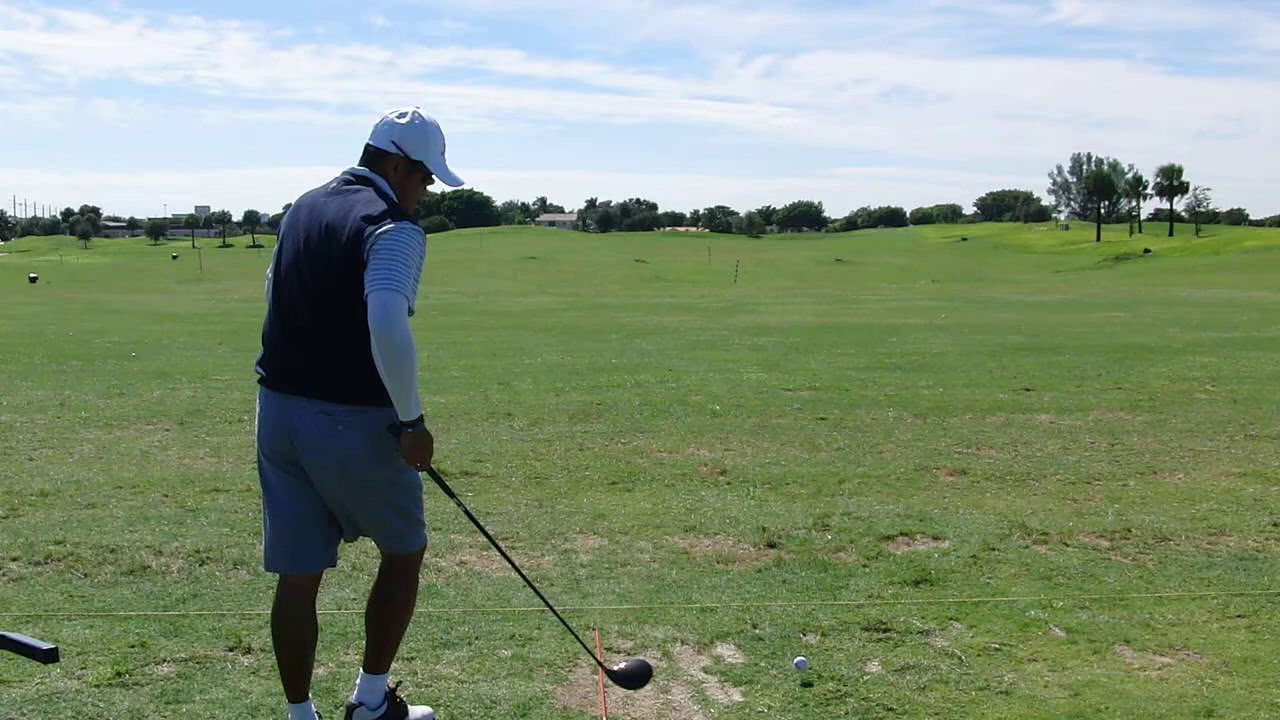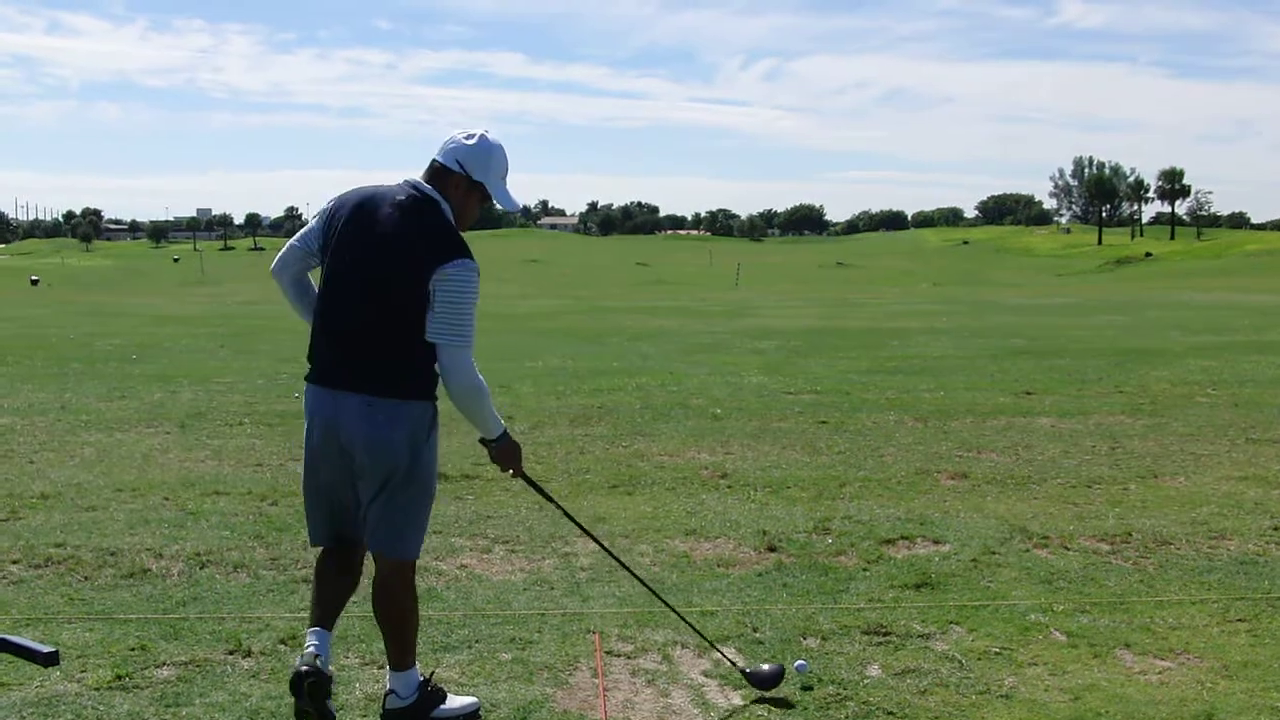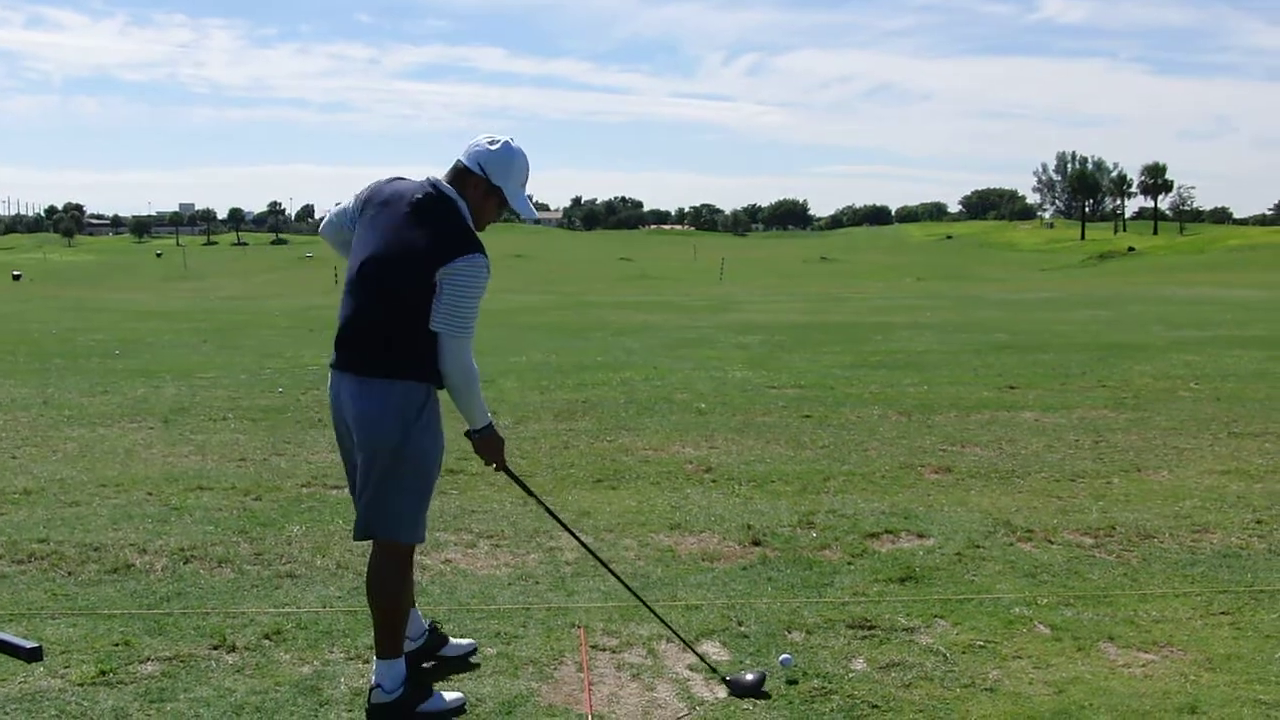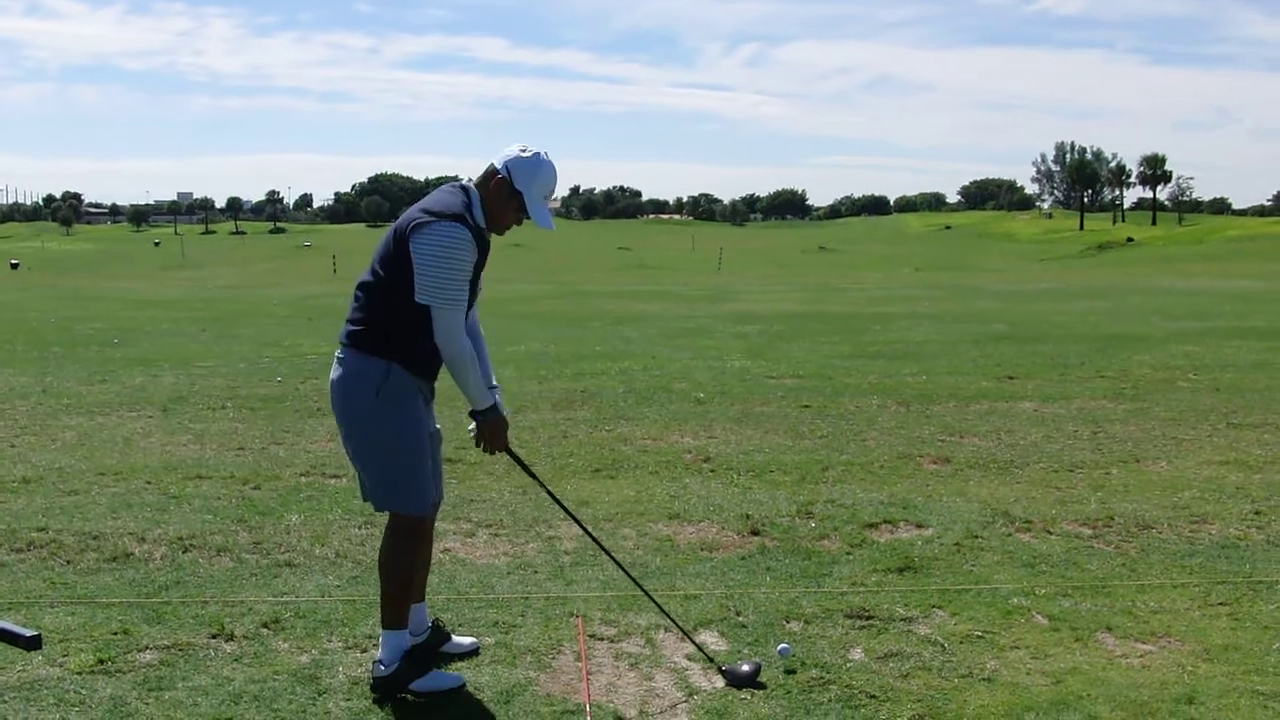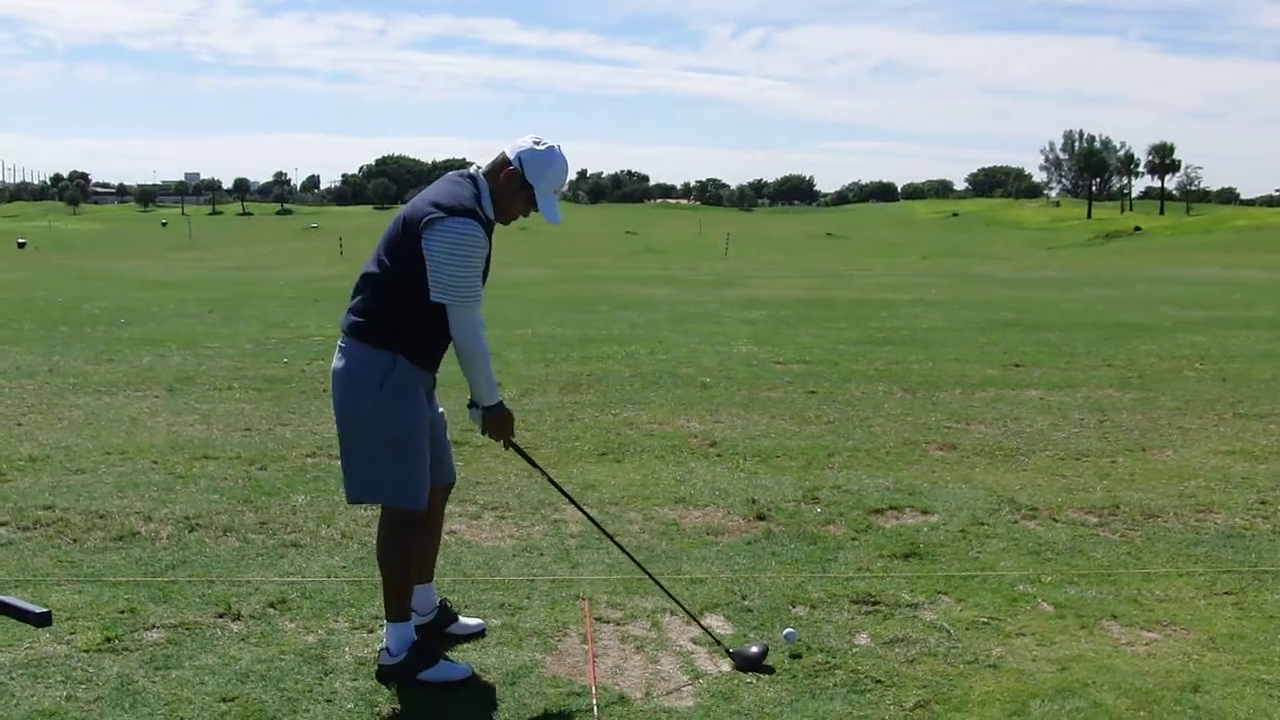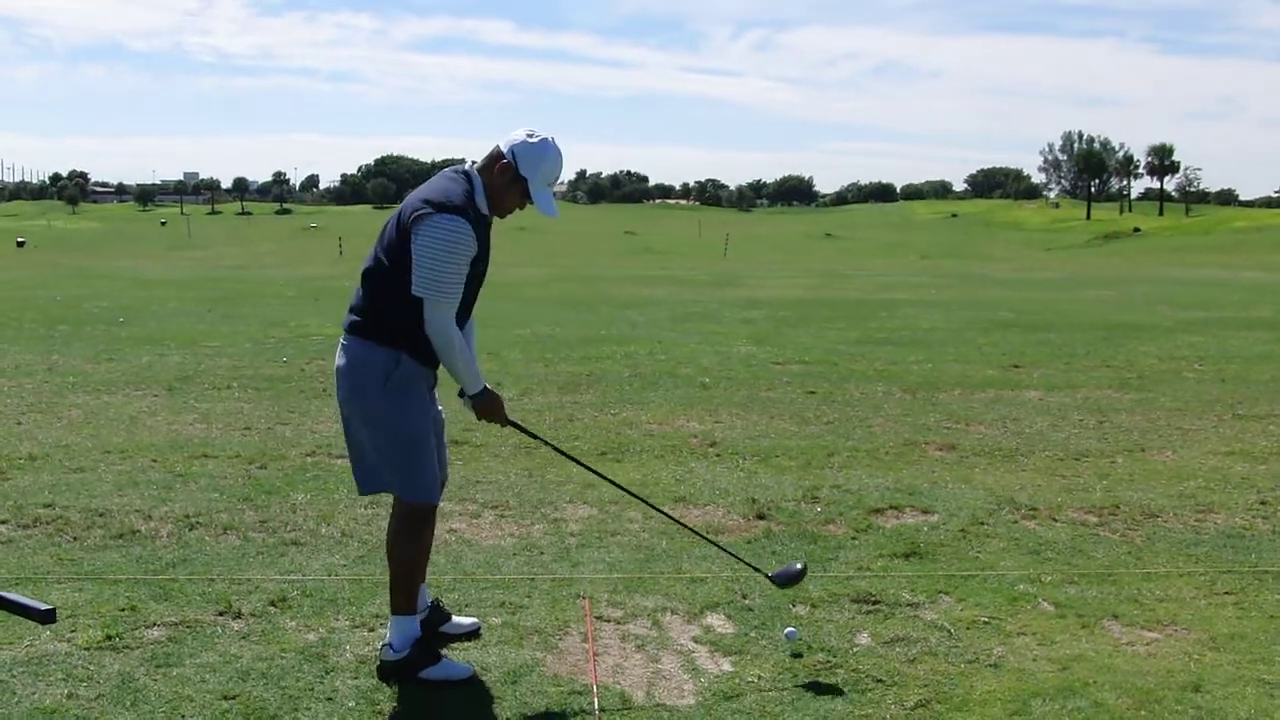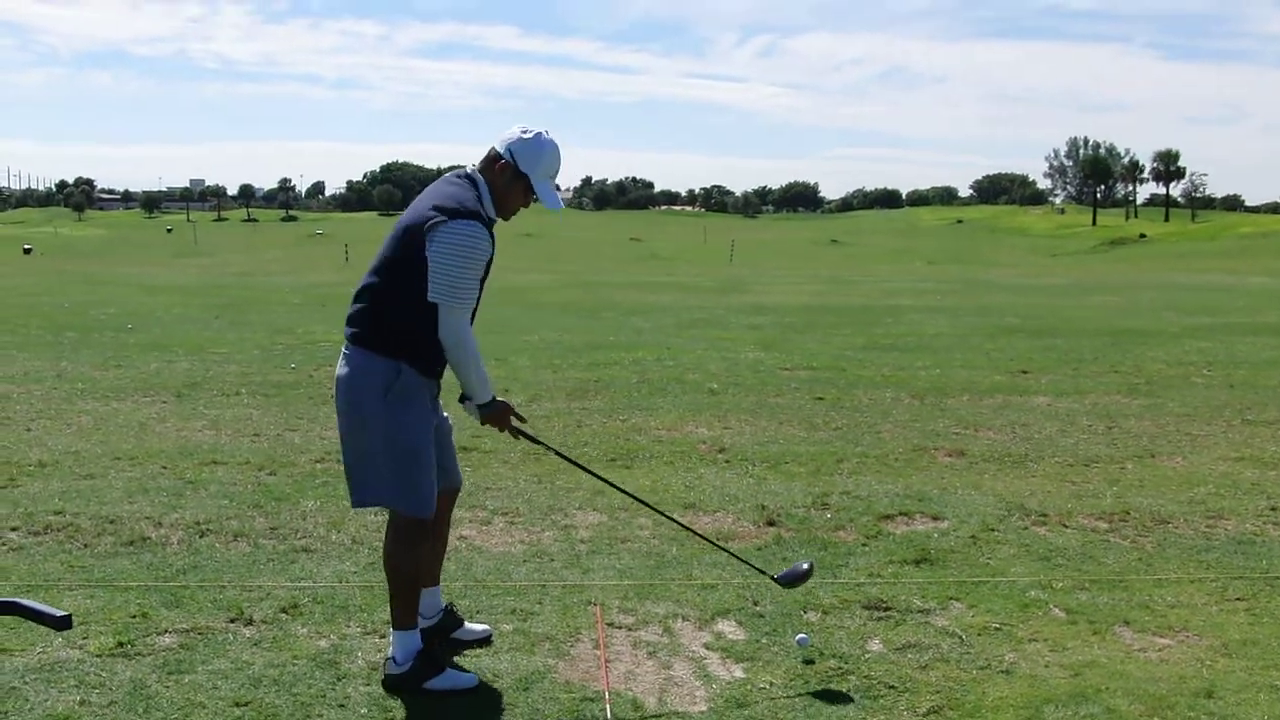
dt=0.4s
person 1, frame 1
left shoulder: (303, 207)
right shoulder: (394, 229)
right elbow: (389, 330)
right wrist: (412, 420)
left hip: (280, 413)
right hip: (354, 422)
left knee: (297, 576)
right knee: (402, 556)
person 1, frame 2
left shoulder: (350, 203)
right shoulder: (452, 257)
left elbow: (286, 269)
right elbow: (457, 371)
right wrist: (496, 435)
left hip: (326, 398)
right hip: (395, 414)
left knee: (344, 539)
right knee: (394, 556)
left ankle: (315, 656)
person 1, frame 3
left shoulder: (384, 193)
right shoulder: (464, 253)
left elbow: (333, 229)
right elbow: (454, 359)
right wrist: (481, 428)
left hip: (353, 386)
right hip: (398, 397)
left knee: (396, 528)
right knee: (394, 538)
left ankle: (413, 638)
person 1, frame 4
left shoulder: (467, 225)
right shoulder: (447, 230)
left elbow: (463, 321)
right elbow: (447, 334)
left wrist: (489, 391)
right wrist: (484, 408)
left hip: (405, 379)
right hip: (376, 378)
left knee: (423, 507)
right knee: (408, 513)
left ankle: (417, 630)
right ankle: (393, 660)
person 1, frame 5
left shoulder: (461, 198)
right shoulder: (460, 224)
left elbow: (462, 319)
right elbow: (465, 330)
left wrist: (484, 397)
right wrist: (490, 404)
left hip: (404, 365)
right hip: (379, 368)
left knee: (434, 489)
right knee: (404, 505)
left ankle: (424, 610)
right ankle: (400, 649)
person 1, frame 6
left shoulder: (466, 203)
right shoulder: (450, 219)
left elbow: (456, 311)
right elbow: (437, 323)
left wrist: (474, 378)
right wrist: (475, 390)
left hip: (404, 362)
right hip: (382, 364)
left knee: (425, 493)
right knee: (416, 499)
left ankle: (420, 609)
right ankle: (402, 645)
person 1, frame 7
left shoulder: (457, 196)
right shoulder: (465, 225)
right elbow: (453, 331)
left wrist: (475, 393)
right wrist: (485, 400)
left hip: (406, 370)
right hip: (384, 375)
left knee: (442, 493)
right knee: (412, 511)
left ankle: (430, 614)
right ankle: (406, 657)
